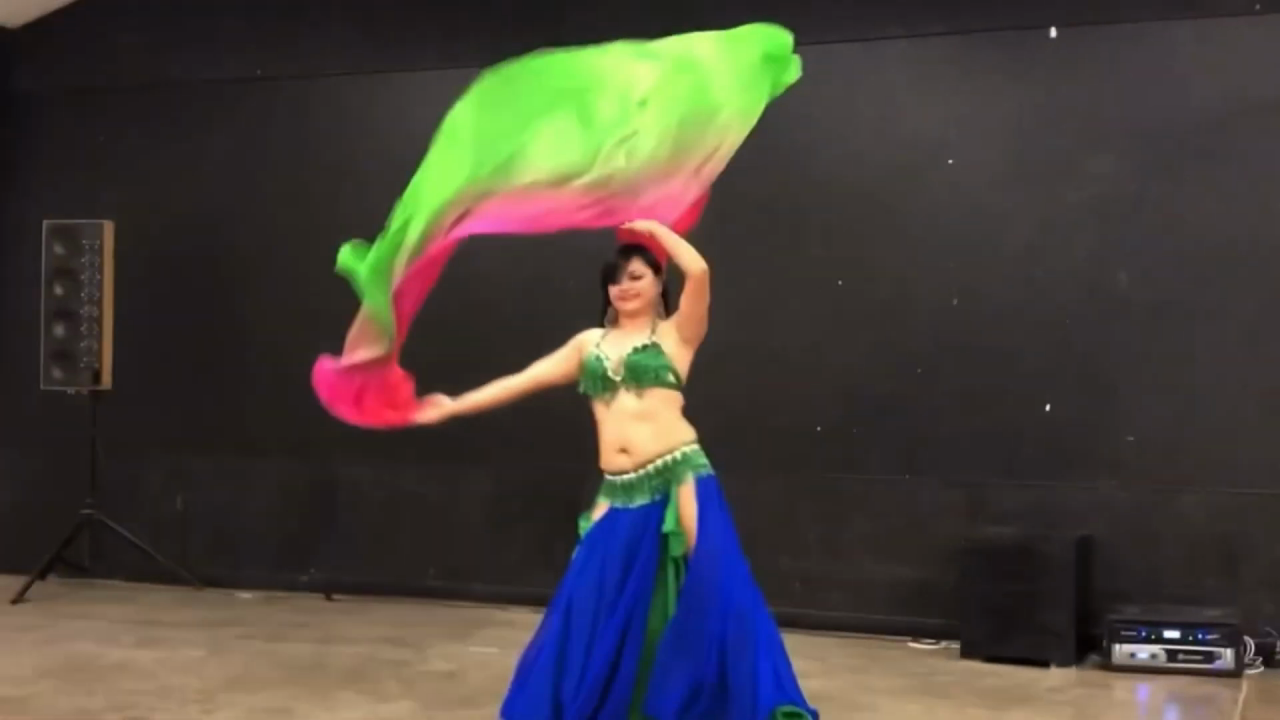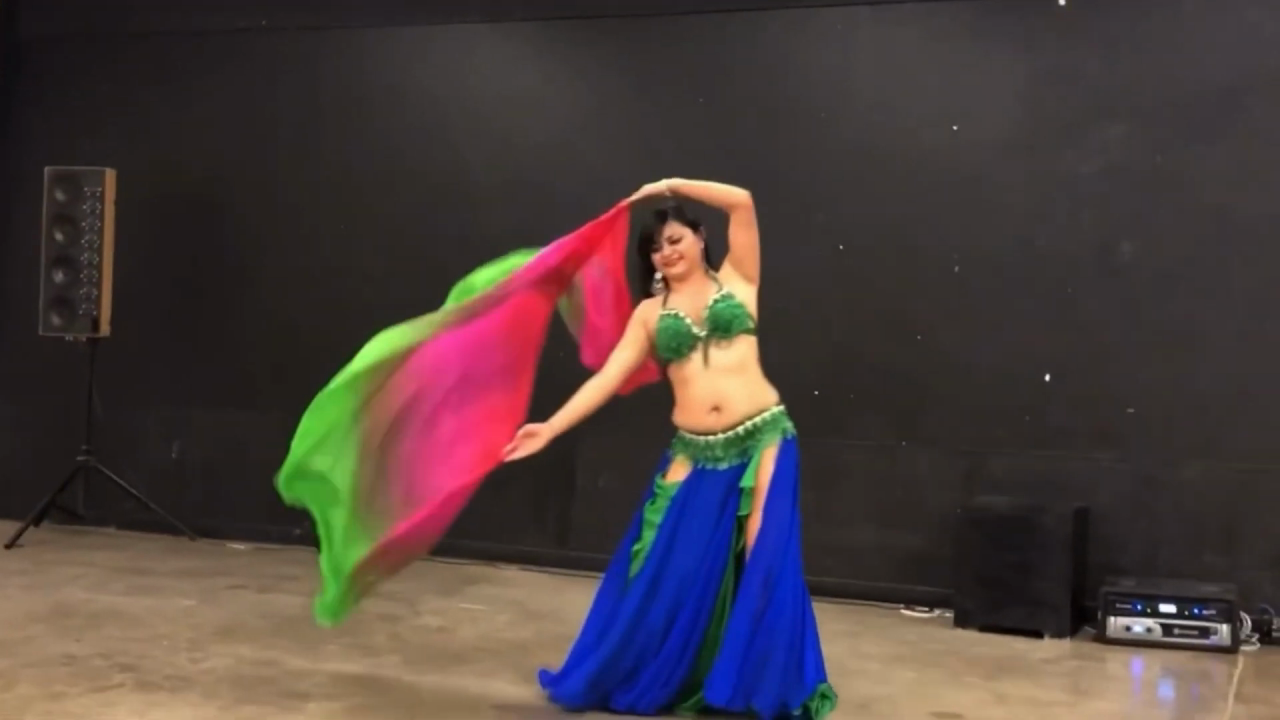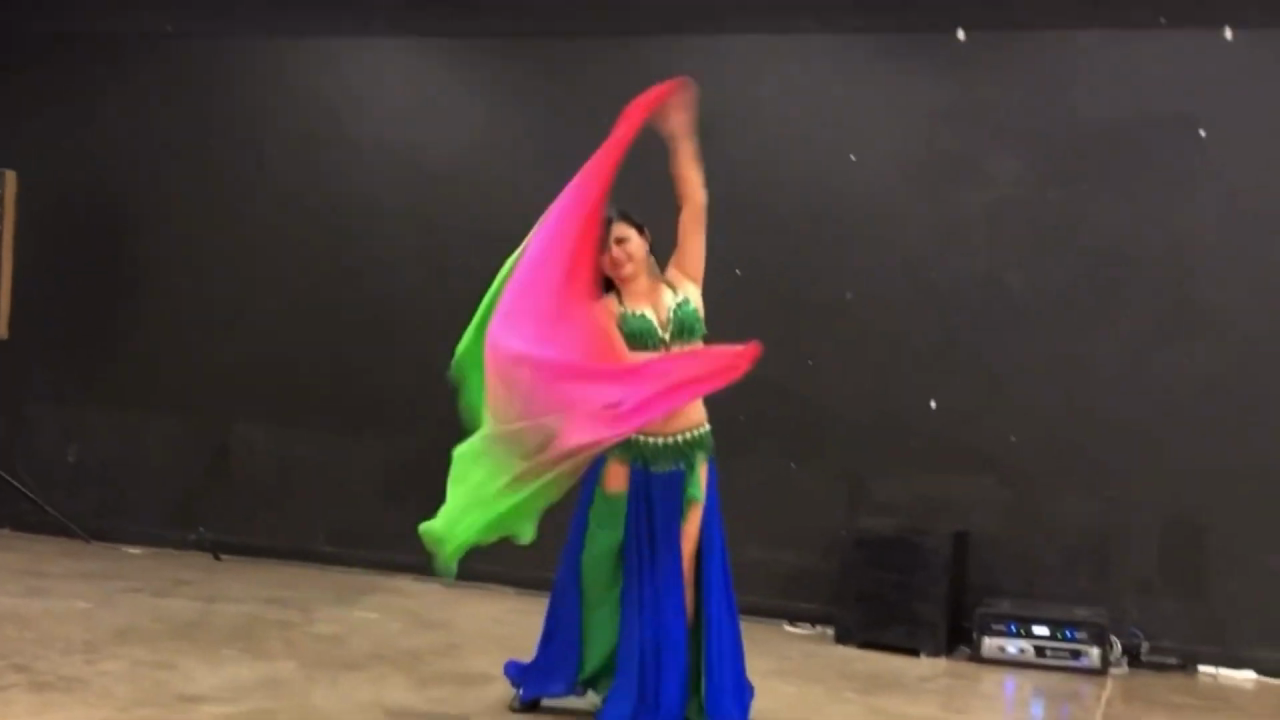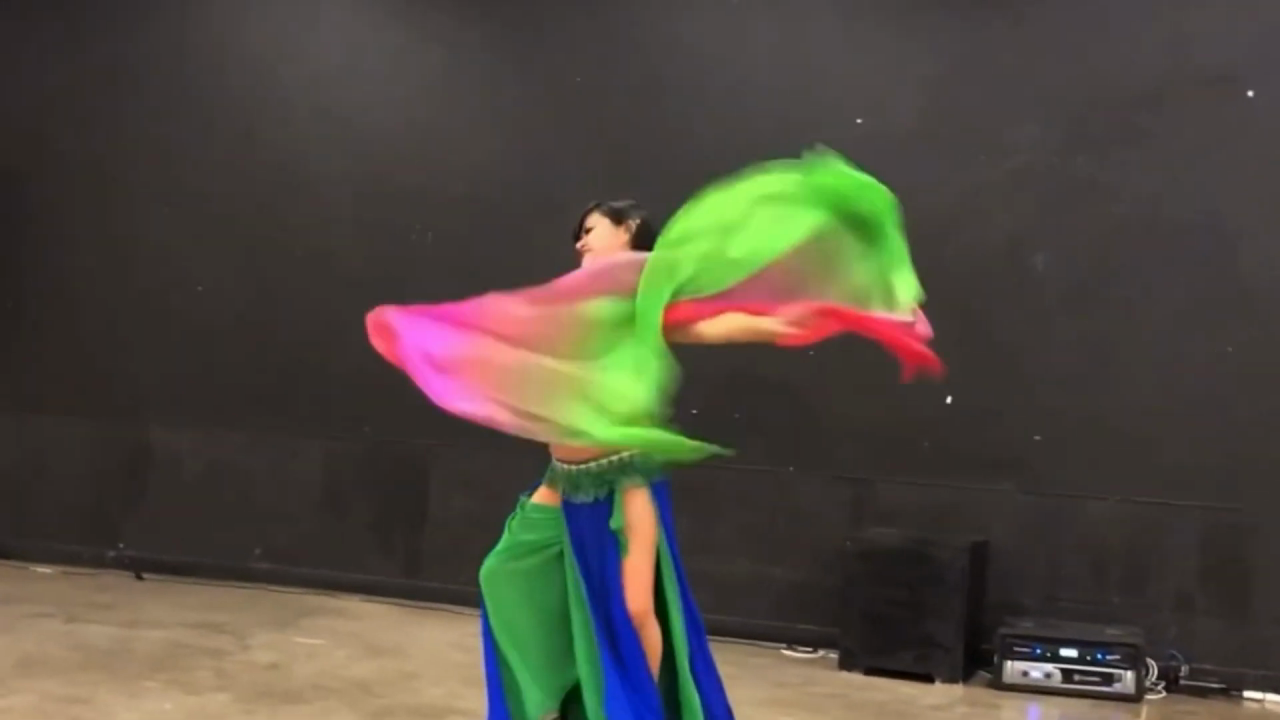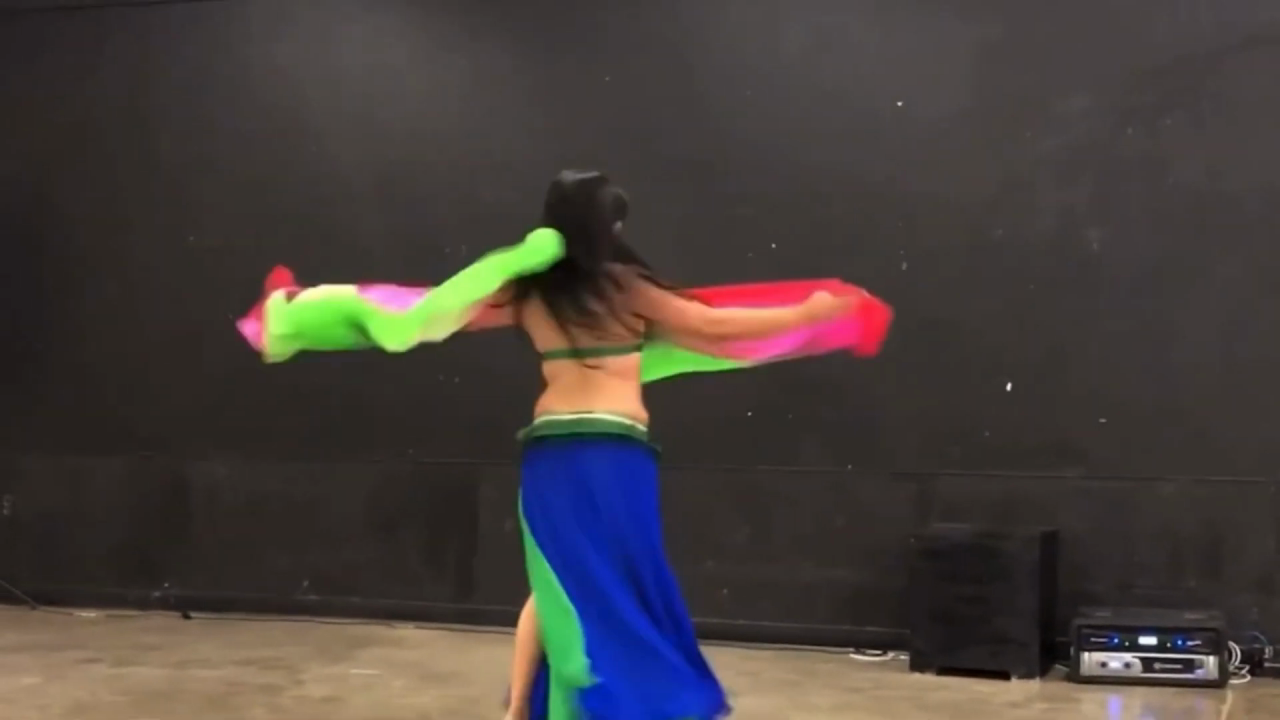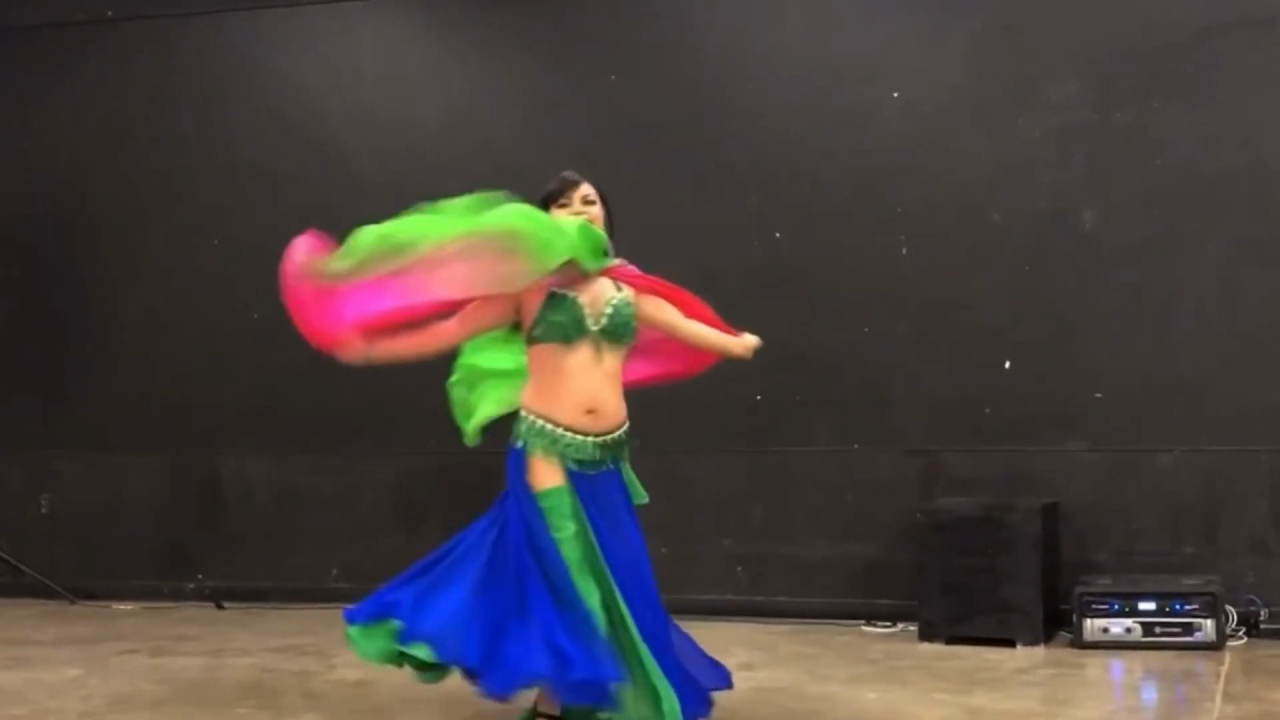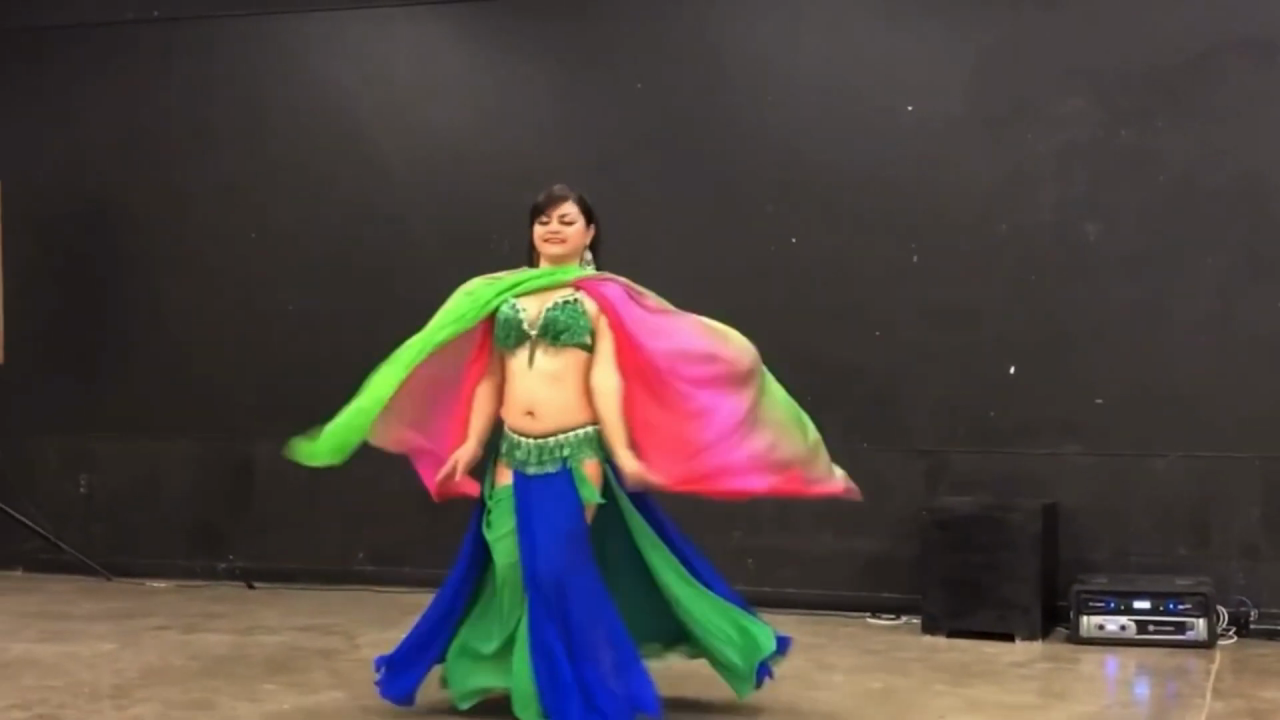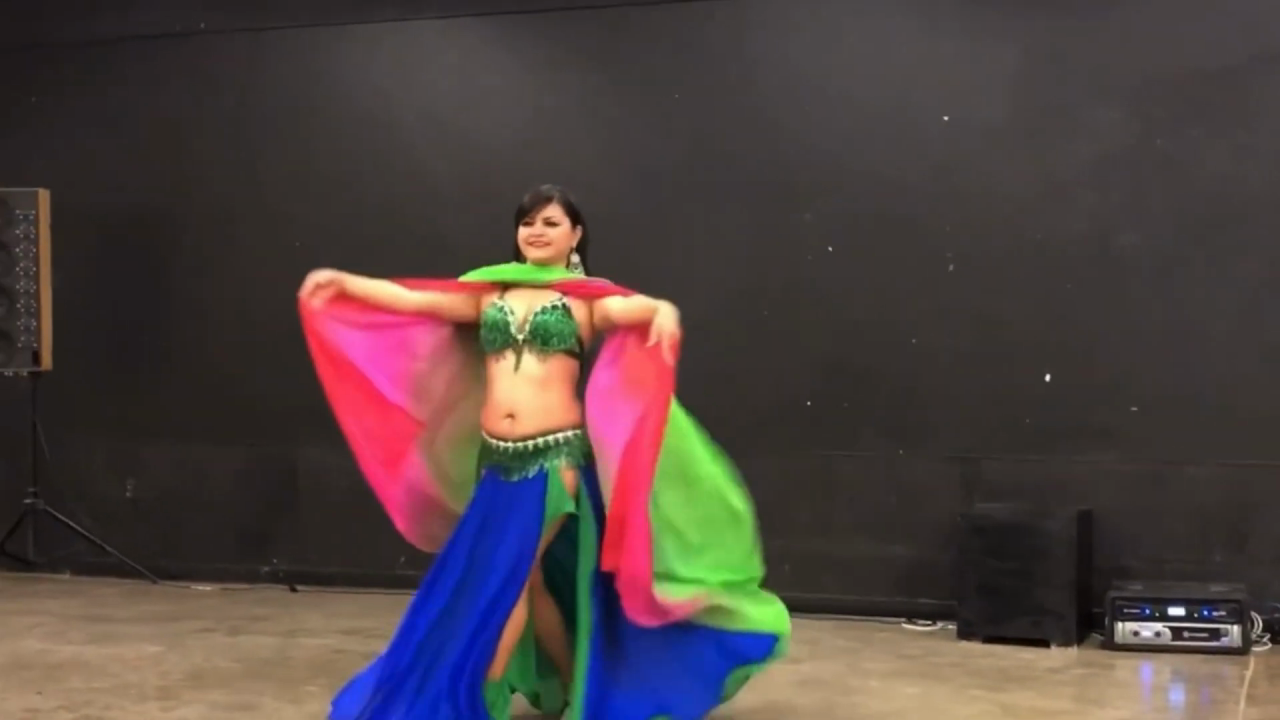
dt=0.5s
person 1, frame 1
left shoulder: (676, 335)
right shoulder: (591, 343)
left elbow: (699, 272)
right elbow: (524, 380)
left wrist: (654, 229)
right wrist: (456, 405)
left hip: (680, 476)
right hip: (619, 492)
left knee: (717, 590)
right knee: (590, 600)
person 1, frame 2
left shoulder: (736, 280)
right shoulder: (650, 313)
left elbow: (740, 201)
right elbow: (610, 375)
left wrist: (673, 186)
right wrist: (554, 425)
left hip: (762, 435)
right hip: (693, 450)
left knee: (763, 557)
right knee: (660, 559)
right ankle: (604, 672)
person 1, frame 3
left shoulder: (685, 282)
right shoulder: (604, 311)
left elbow: (694, 203)
right elbow: (620, 362)
left wrist: (680, 133)
left hip: (689, 450)
right hip: (629, 452)
left knee: (681, 570)
right knee: (609, 562)
person 1, frame 4
left shoulder: (654, 298)
right shoulder: (568, 302)
left elbow: (708, 328)
left wrist: (772, 324)
left hip: (624, 473)
right hip: (567, 478)
left knee: (634, 606)
right knee: (511, 579)
person 1, frame 5
left shoulder: (528, 292)
right shoulder: (623, 284)
right elbow: (712, 325)
right wrist: (807, 314)
left hip: (546, 452)
right hip: (614, 452)
left knee: (549, 588)
right knee: (616, 590)
person 1, frame 6
left shoulder: (624, 285)
right shoulder: (531, 282)
left elbow: (685, 326)
right elbow: (463, 328)
left wrist: (734, 345)
right wrist: (382, 347)
left hip: (607, 453)
right hip: (545, 447)
left knee: (613, 574)
right knee: (561, 573)
person 1, frame 7
left shoulder: (602, 295)
right shoulder: (503, 294)
left elbow: (607, 374)
right elbow: (492, 379)
left wrist: (621, 451)
right wrist: (470, 444)
left hip: (576, 451)
right hip: (512, 454)
left knee: (558, 570)
right knee: (515, 569)
person 1, frame 8
left shoulder: (588, 297)
right shoulder: (489, 292)
left elbow: (637, 308)
right elbow: (412, 299)
left wrist: (663, 312)
right wrist: (344, 282)
left hip: (558, 454)
right hip: (497, 458)
left knee: (510, 578)
right knee: (531, 579)
